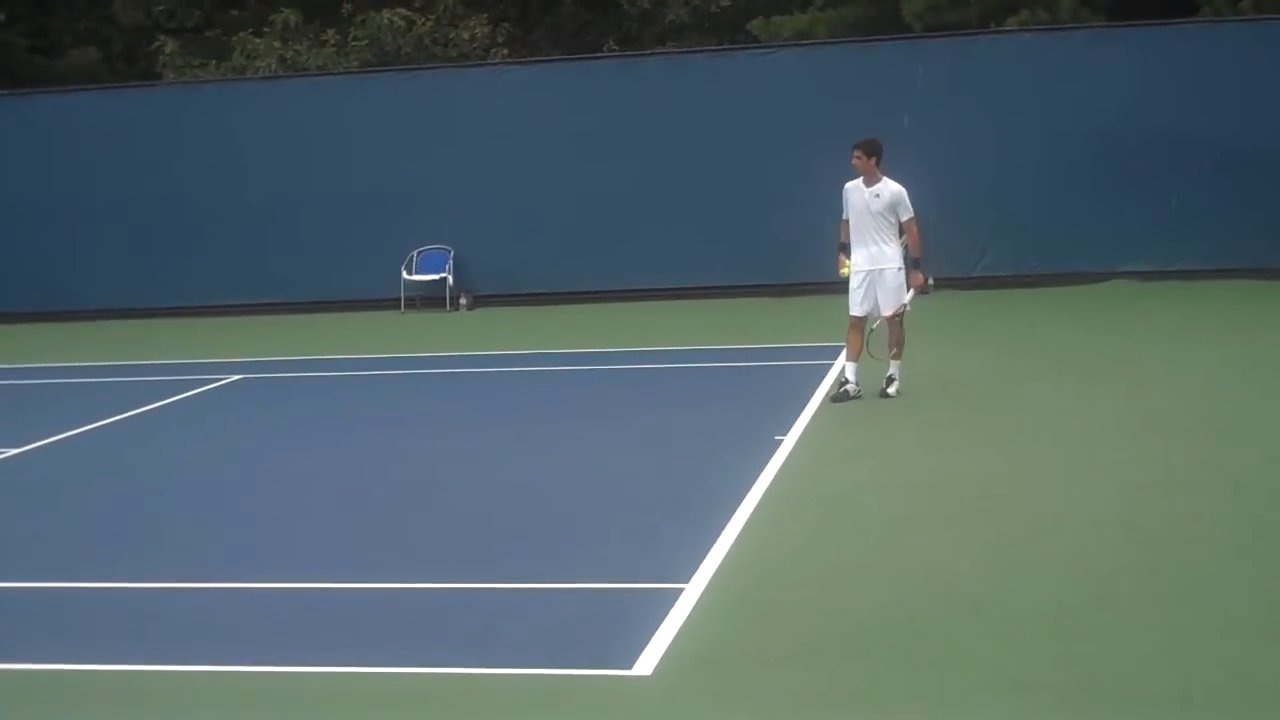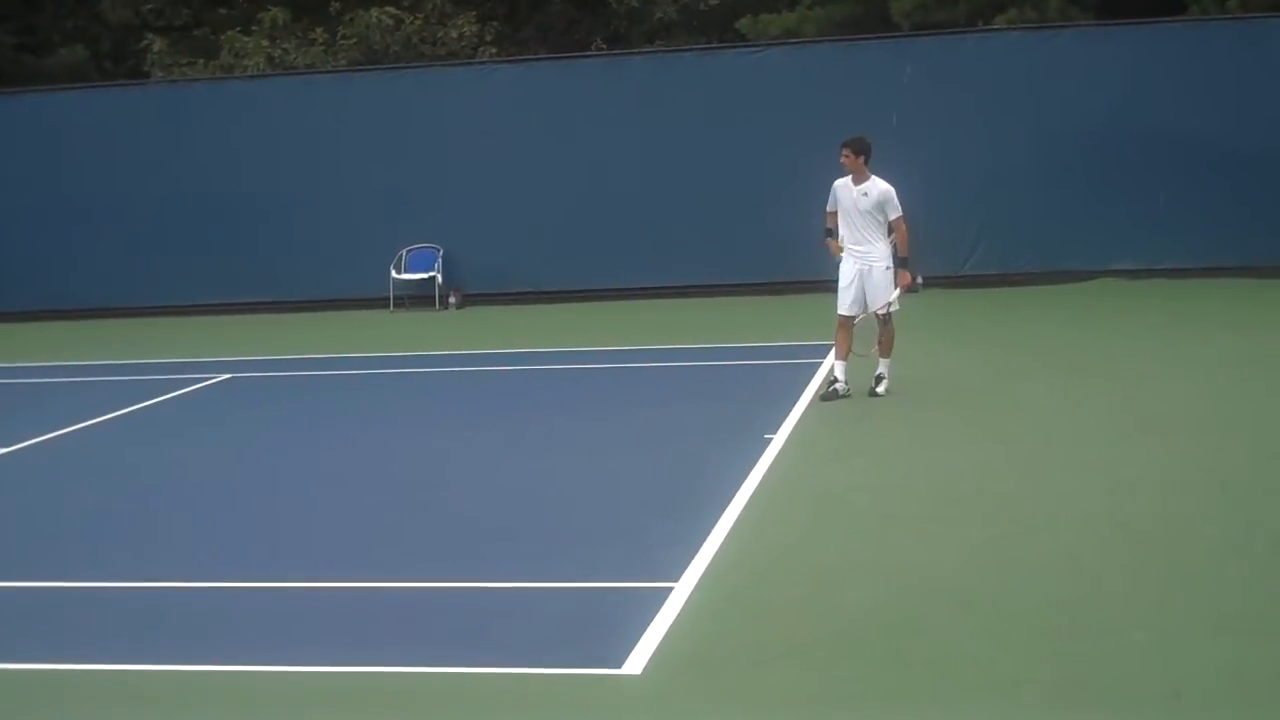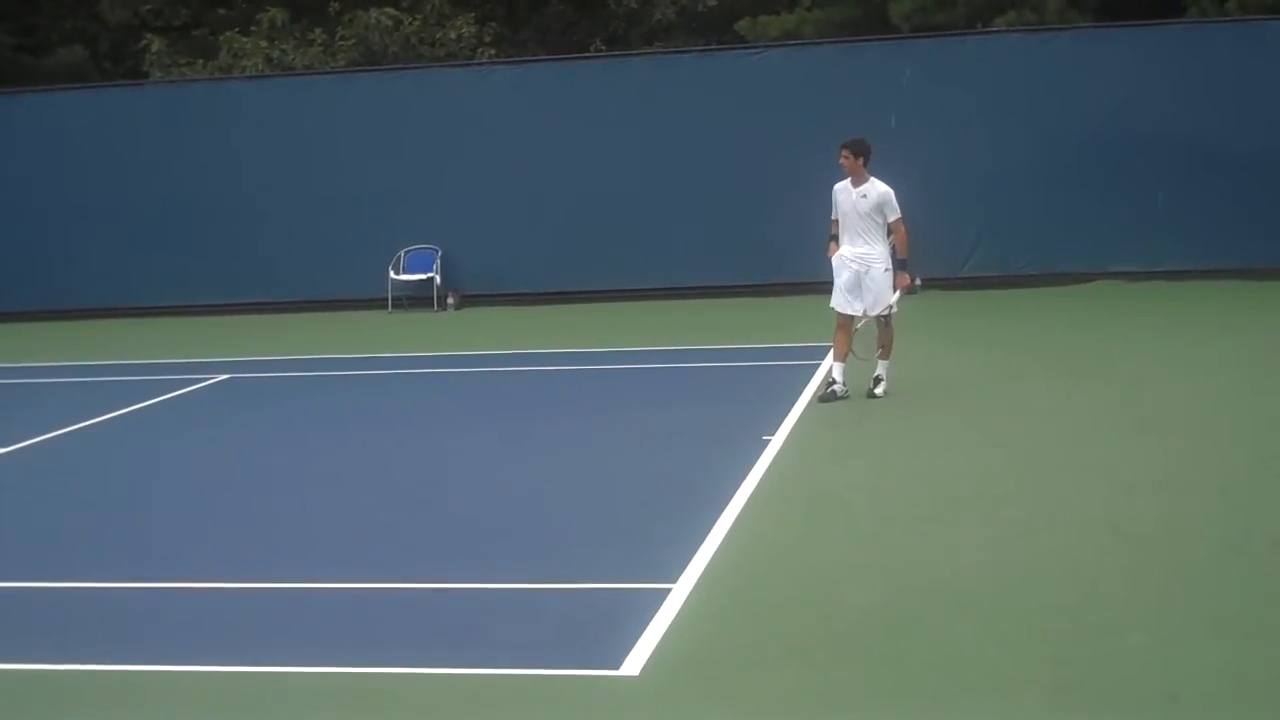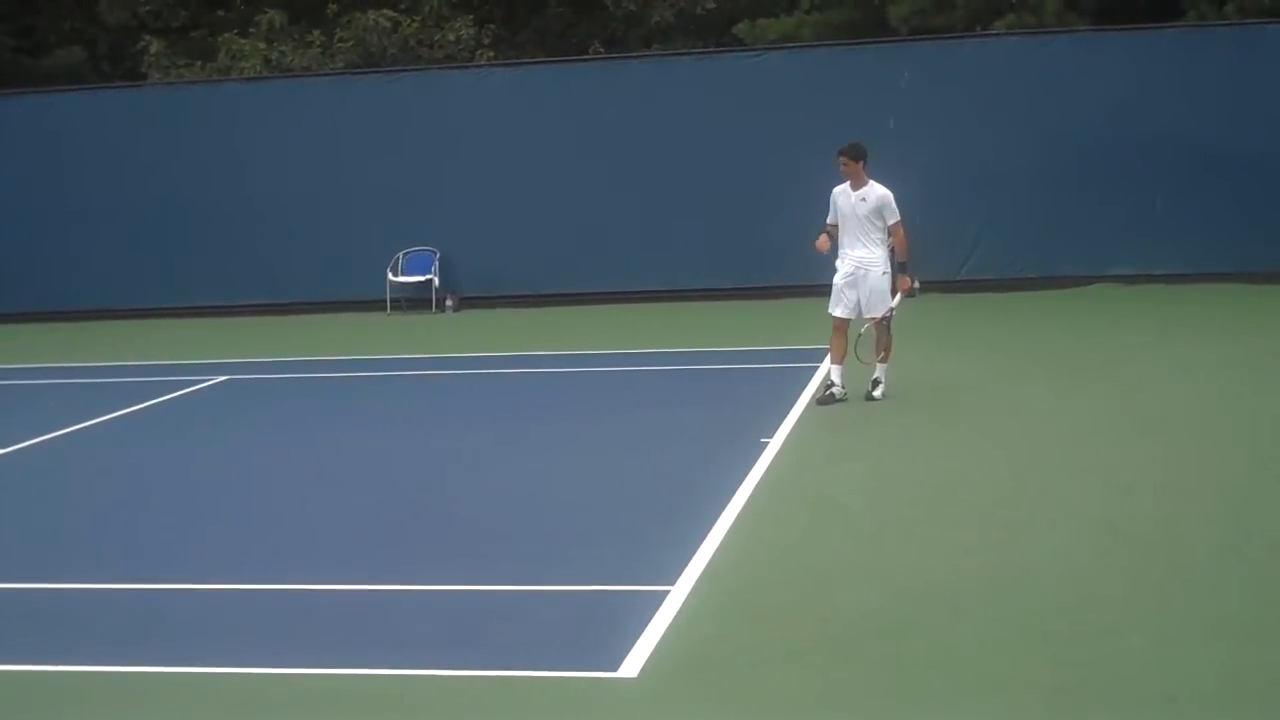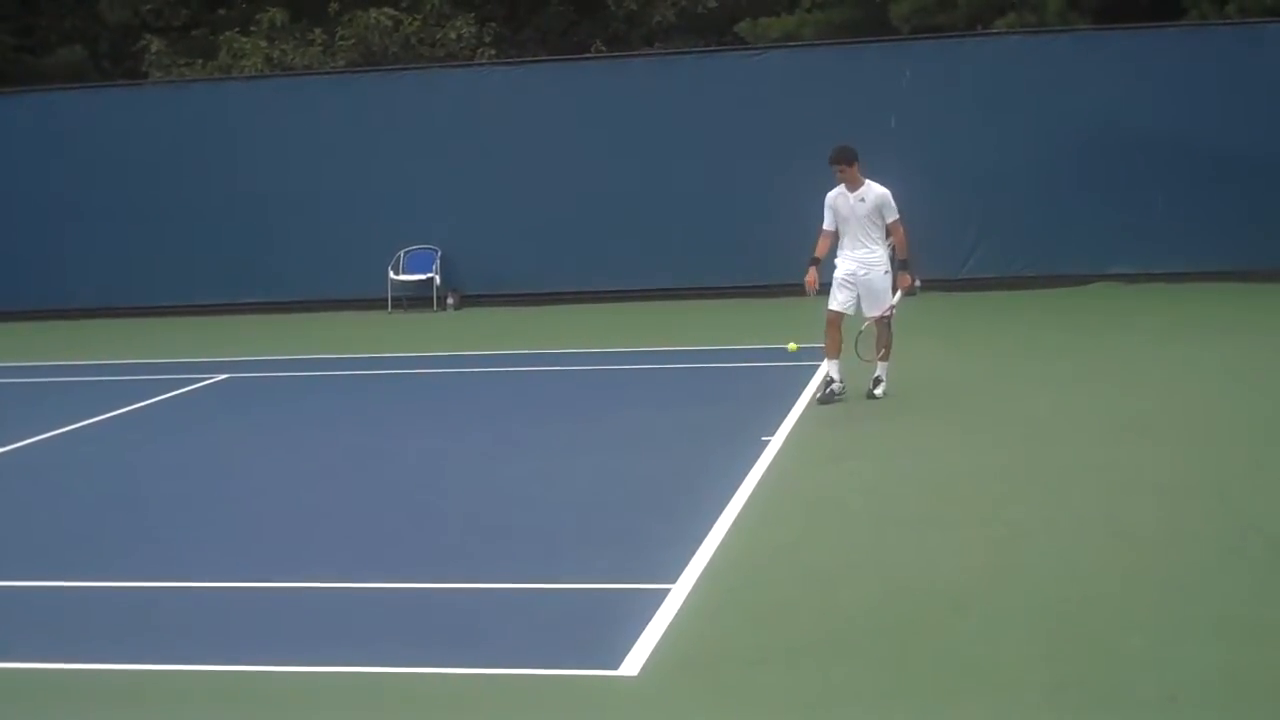
dt=0.3s
person 1, frame 1
left shoulder: (895, 191)
right shoulder: (849, 189)
left elbow: (911, 231)
left wrist: (916, 268)
right wrist: (843, 252)
left hip: (890, 266)
right hip: (860, 267)
left knee: (894, 320)
right knee: (855, 322)
left ankle: (893, 376)
right ankle: (850, 381)
person 1, frame 2
left shoulder: (883, 190)
right shoulder: (839, 187)
left elbow: (899, 229)
left wrist: (903, 267)
right wrist: (830, 236)
left hip: (879, 264)
right hip: (850, 264)
left knee: (884, 319)
right knee: (844, 320)
left ankle: (882, 374)
right ankle: (839, 380)
person 1, frame 3
left shoulder: (882, 192)
right shoulder: (838, 190)
left elbow: (898, 231)
left wrist: (902, 269)
right wrist: (833, 241)
left hip: (877, 265)
right hip: (847, 264)
left knee: (883, 320)
right knee: (843, 321)
left ankle: (881, 376)
right ankle: (837, 381)
person 1, frame 4
left shoulder: (882, 195)
right shoulder: (837, 193)
left elbow: (897, 234)
left wrist: (903, 272)
right wrist: (825, 236)
left hip: (875, 269)
right hip: (846, 268)
left knee: (881, 323)
right knee: (839, 324)
left ankle: (879, 379)
right ankle: (836, 383)
person 1, frame 5
left shoulder: (879, 194)
right shoulder: (832, 198)
left elbow: (897, 232)
right elbow: (827, 235)
left wrist: (903, 269)
right wrist: (814, 266)
left hip: (876, 267)
right hip: (846, 266)
left knee: (882, 322)
right knee: (832, 319)
left ankle: (880, 377)
right ankle: (834, 380)
